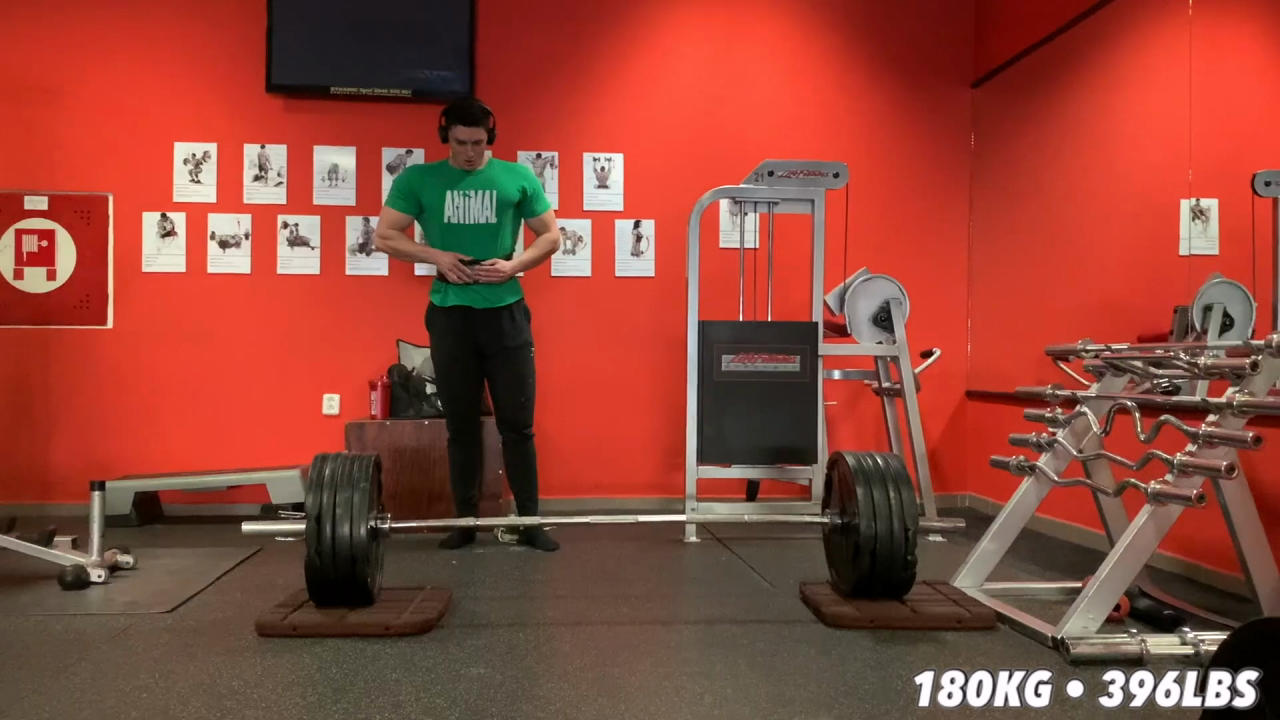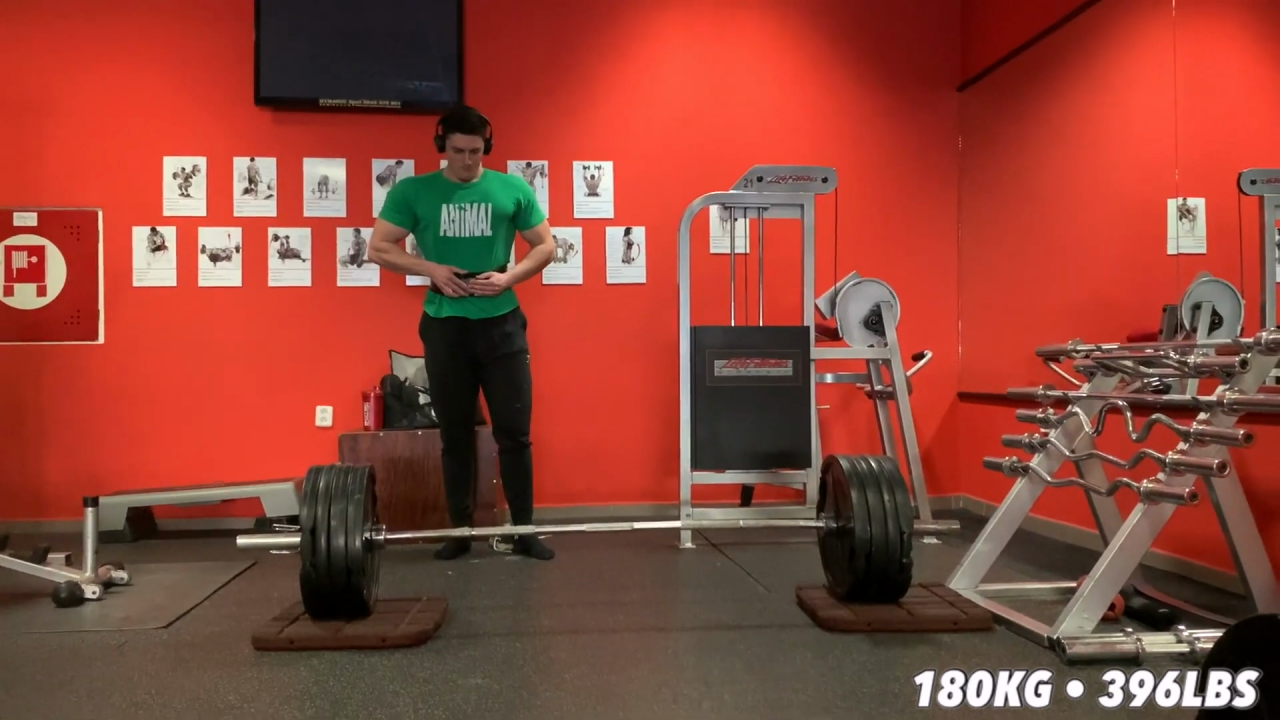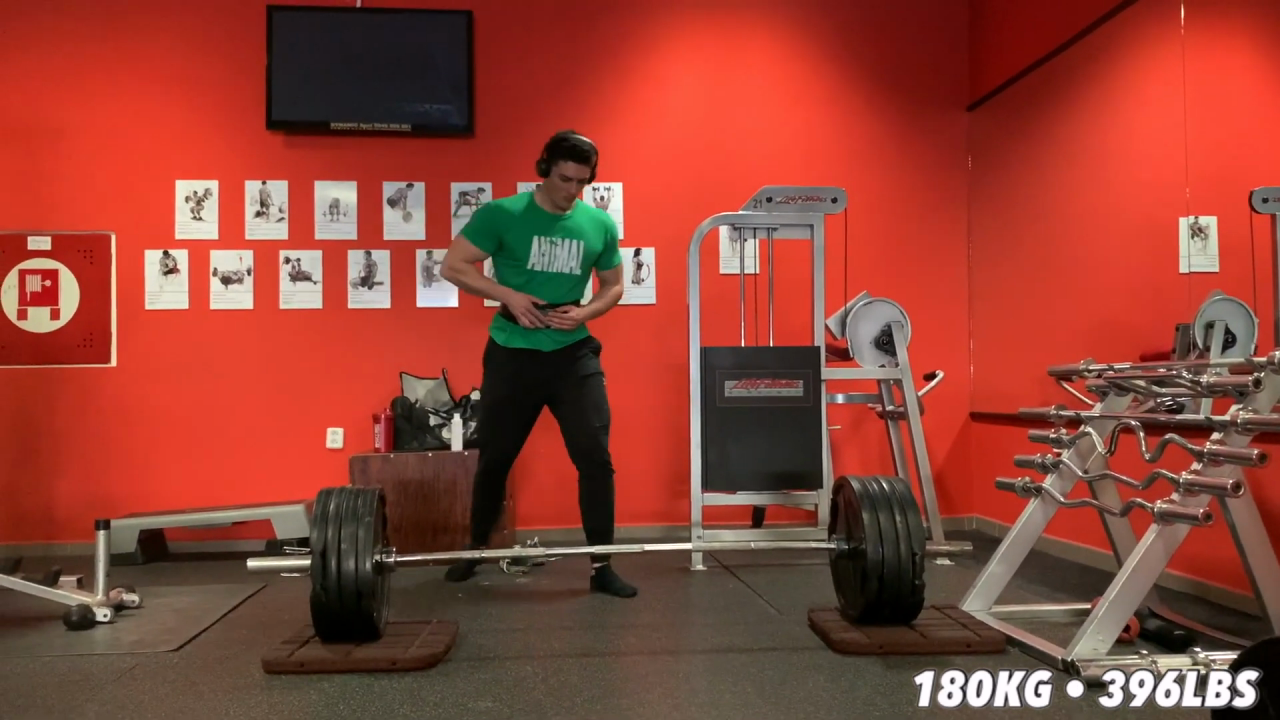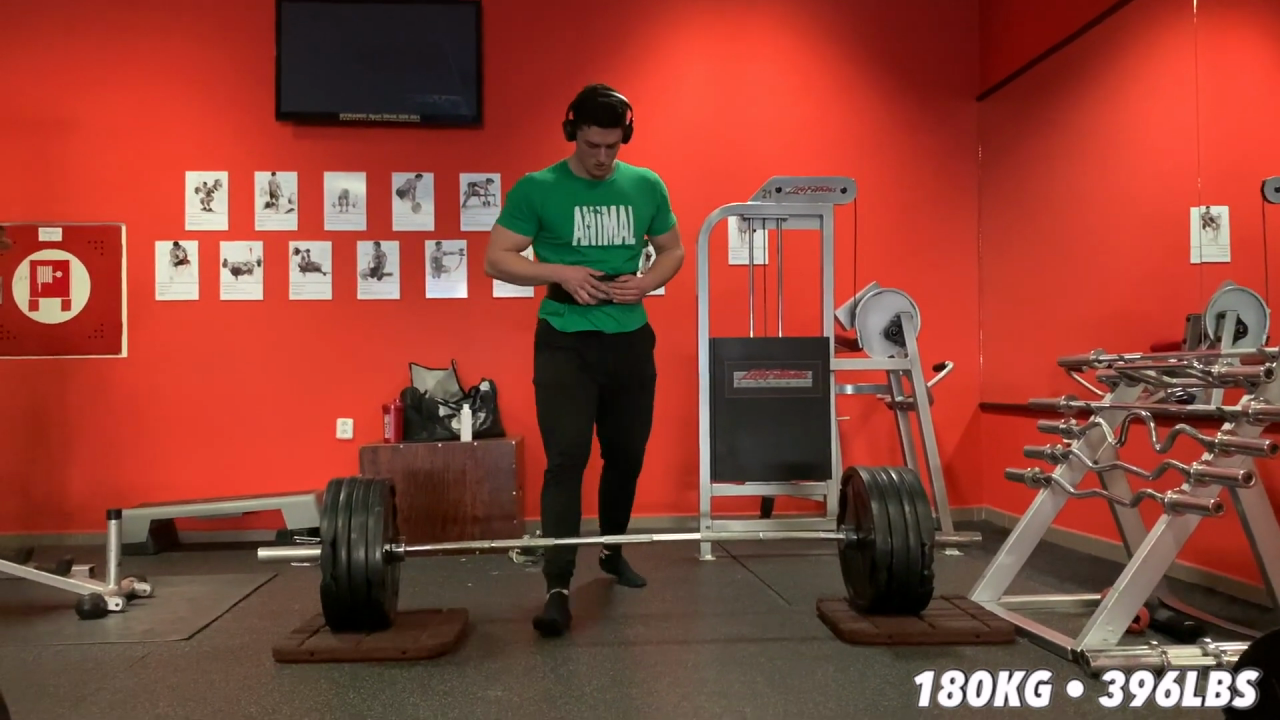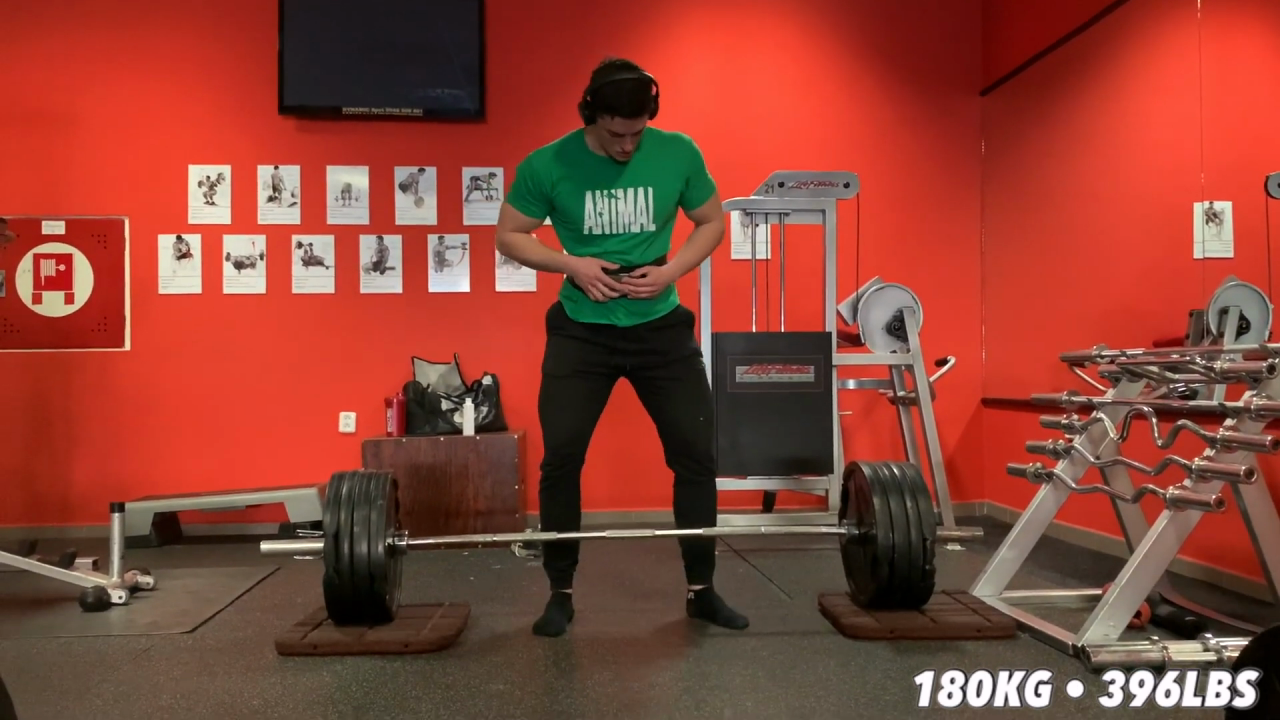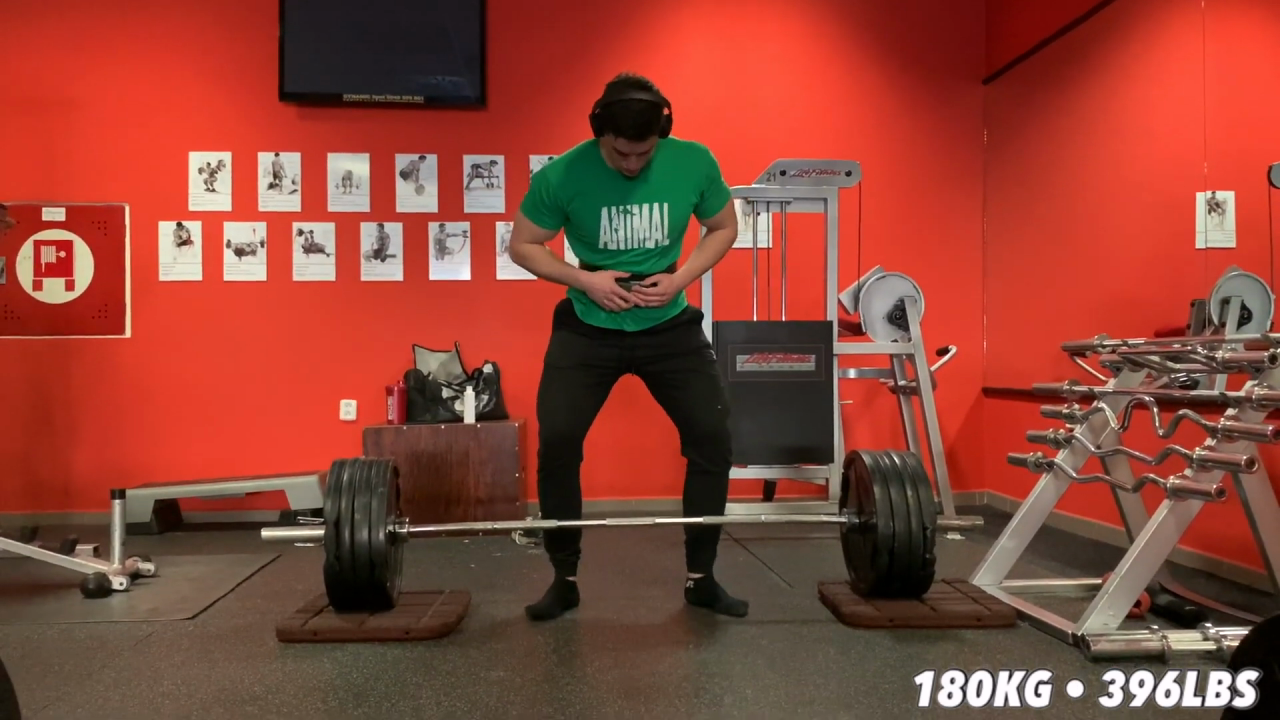
dt=0.7s
person 1, frame 1
left shoulder: (518, 178)
right shoulder: (418, 179)
left elbow: (551, 235)
right elbow: (384, 235)
left wrist: (514, 264)
right wrist: (436, 255)
left hip: (505, 311)
right hip: (450, 313)
left knee: (517, 422)
right knee: (461, 424)
left ankle: (529, 520)
right ankle: (465, 520)
person 1, frame 2
left shoulder: (513, 189)
right shoulder: (413, 191)
left elbow: (545, 246)
right elbow: (379, 248)
left wrist: (509, 276)
right wrist: (431, 268)
left hip: (501, 323)
right hip: (445, 325)
left knee: (514, 431)
right knee: (455, 434)
left ankle: (523, 529)
right ankle: (460, 529)
person 1, frame 3
left shoulder: (599, 224)
right shoulder: (501, 214)
left elbow: (614, 285)
right elbow: (452, 265)
left wrist: (585, 312)
right wrist: (508, 295)
left hip: (573, 355)
right hip: (512, 354)
left knee: (595, 457)
right knee: (494, 460)
left ankle: (601, 566)
right ankle: (475, 549)
person 1, frame 4
left shoulder: (647, 185)
right shoulder: (536, 190)
left elbow: (674, 251)
right elbow: (495, 259)
left wrist: (646, 283)
right wrist: (560, 272)
left hip: (630, 338)
right hip: (566, 341)
left knee: (626, 458)
right knee: (566, 460)
left ankle: (610, 551)
right ankle: (558, 590)
person 1, frame 5
left shoulder: (679, 154)
right shoulder: (547, 166)
left elbow: (712, 222)
right elbow: (507, 235)
left wrist: (671, 270)
right wrist: (572, 264)
left hip: (661, 326)
right hip: (582, 330)
left knee: (694, 454)
right knee: (561, 456)
left ankle: (701, 589)
right ankle: (561, 592)
person 1, frame 6
left shoulder: (695, 163)
right shoulder: (560, 177)
left elbow: (724, 228)
right elbow: (522, 246)
left wrist: (680, 277)
right wrist: (584, 278)
left hip: (670, 327)
right hip: (588, 328)
left knee: (712, 438)
right knee: (557, 442)
left ankle: (700, 577)
right ankle: (565, 579)
